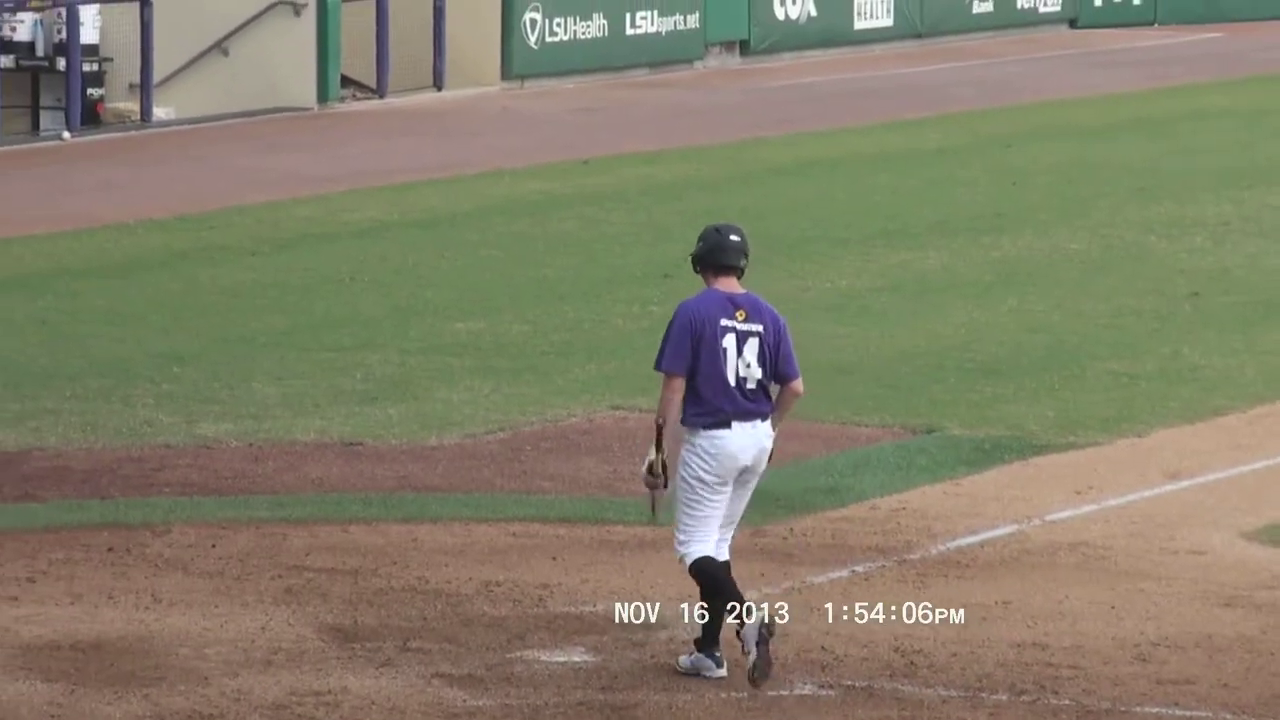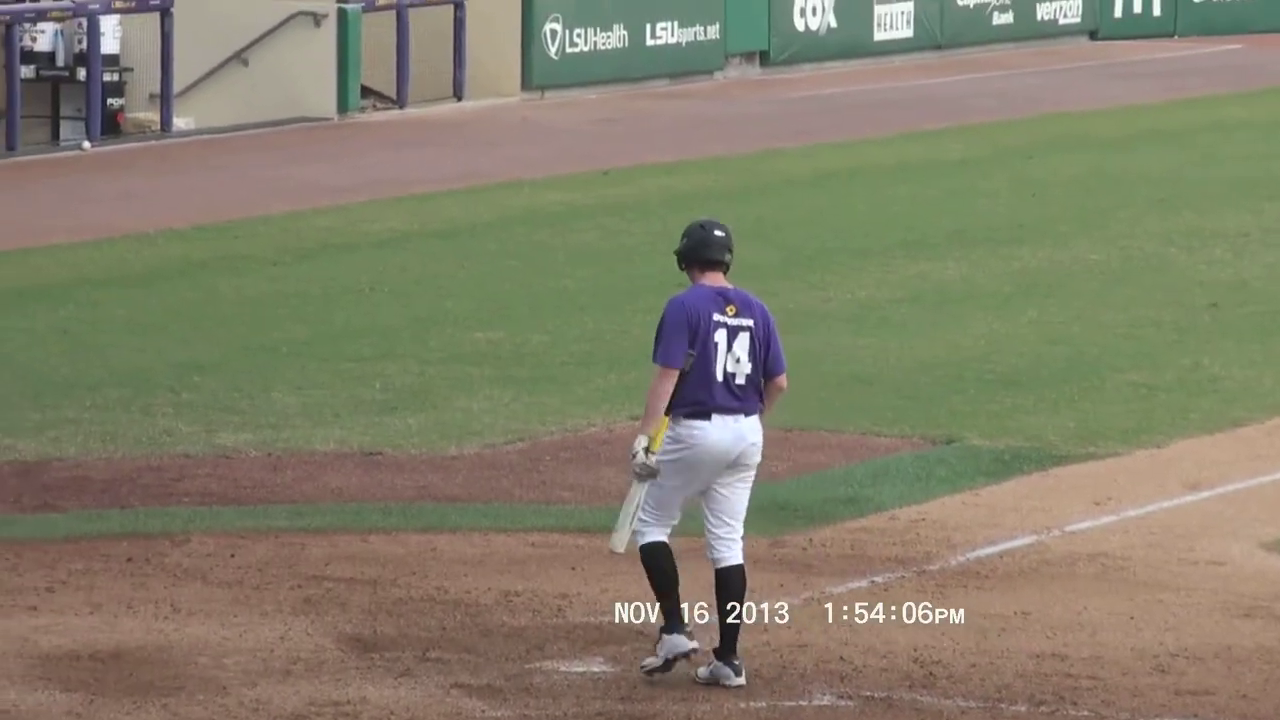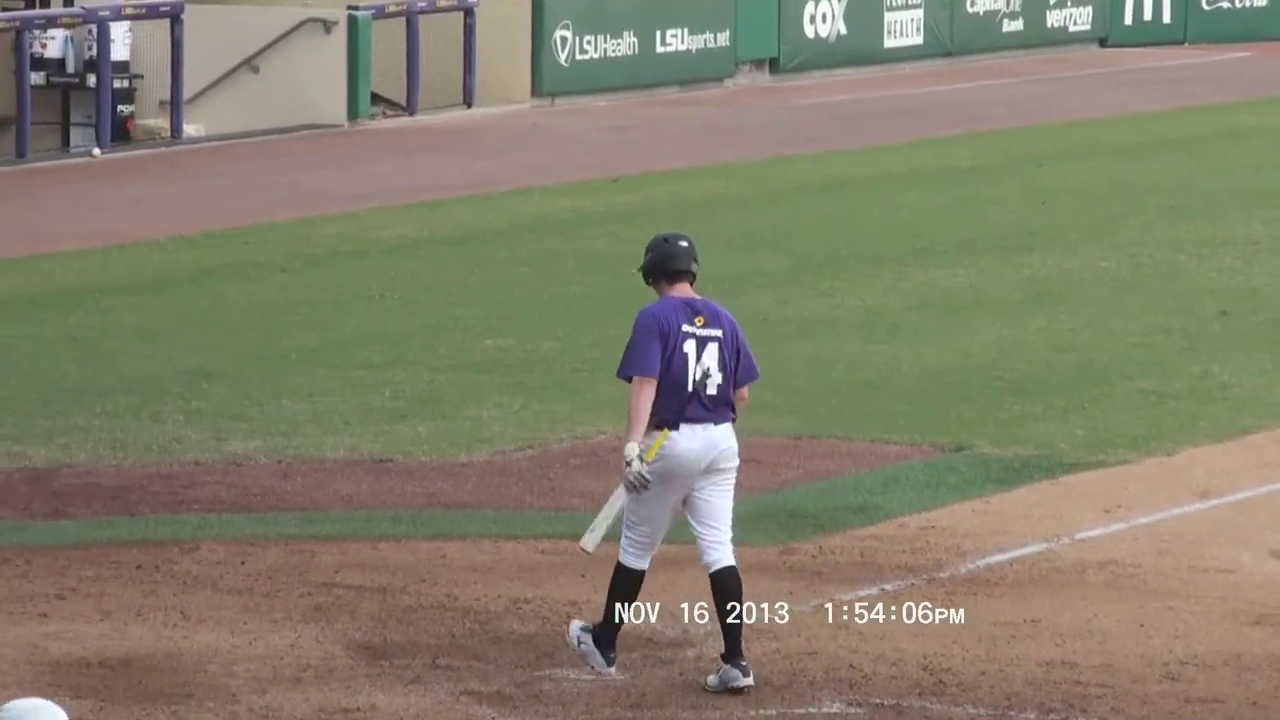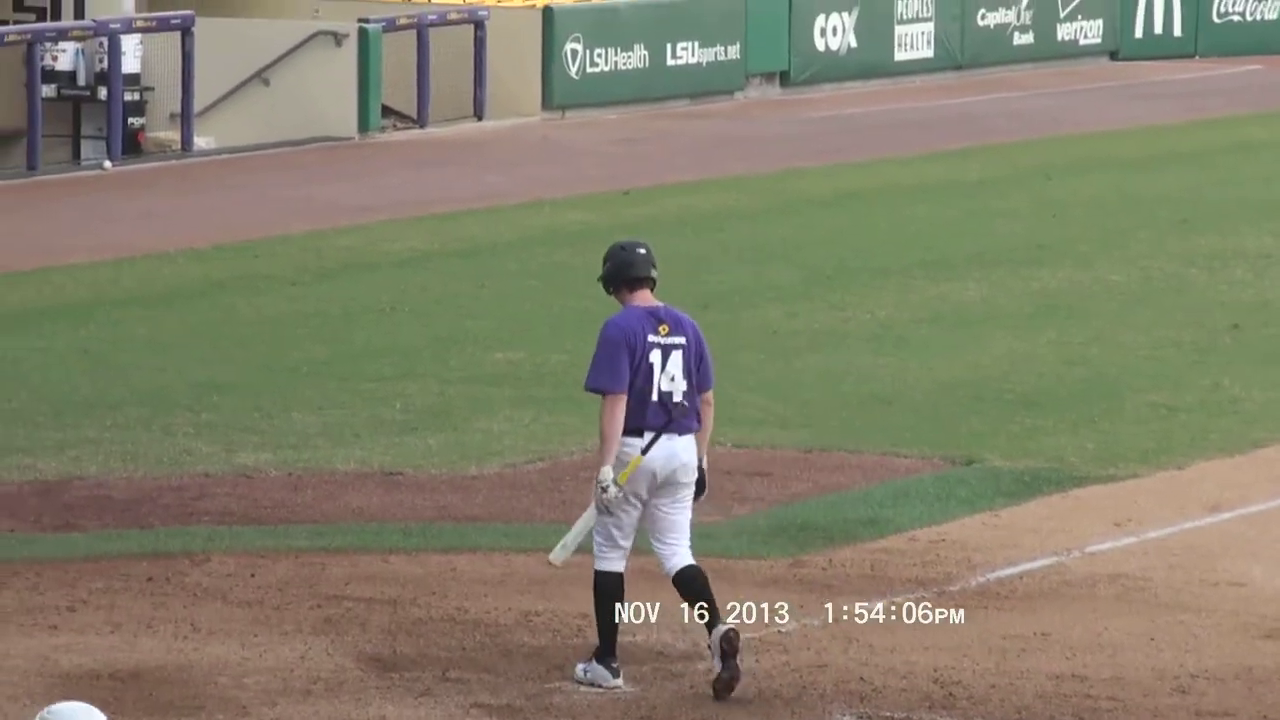
dt=0.2s
person 1, frame 1
left shoulder: (693, 311)
right shoulder: (768, 315)
left elbow: (672, 386)
right elbow: (794, 388)
left hip: (711, 441)
right hip: (757, 438)
left knee: (695, 549)
right knee: (716, 541)
left ankle: (751, 620)
right ankle: (708, 650)
person 1, frame 2
left shoulder: (684, 305)
right shoulder: (756, 309)
left elbow: (667, 376)
right elbow: (778, 383)
left wrist: (645, 437)
left hip: (695, 432)
right hip: (747, 432)
left knee: (651, 527)
right knee: (727, 543)
left ankle: (675, 630)
right ankle: (727, 659)
person 1, frame 3
left shoulder: (654, 317)
right shoulder: (723, 319)
left elbow: (643, 386)
right elbow: (740, 393)
left wrist: (630, 447)
left hip: (668, 443)
right hip: (720, 443)
left knee: (636, 547)
right knee: (718, 550)
left ankle: (603, 644)
right ankle: (735, 662)
person 1, frame 4
left shoulder: (619, 327)
right shoulder: (687, 327)
left elbow: (614, 403)
right elbow: (705, 401)
left wrist: (605, 469)
right wrist: (698, 459)
left hip: (634, 452)
right hip: (681, 451)
left knee: (610, 554)
right knee: (675, 554)
left ankle: (606, 662)
right ankle: (719, 631)
